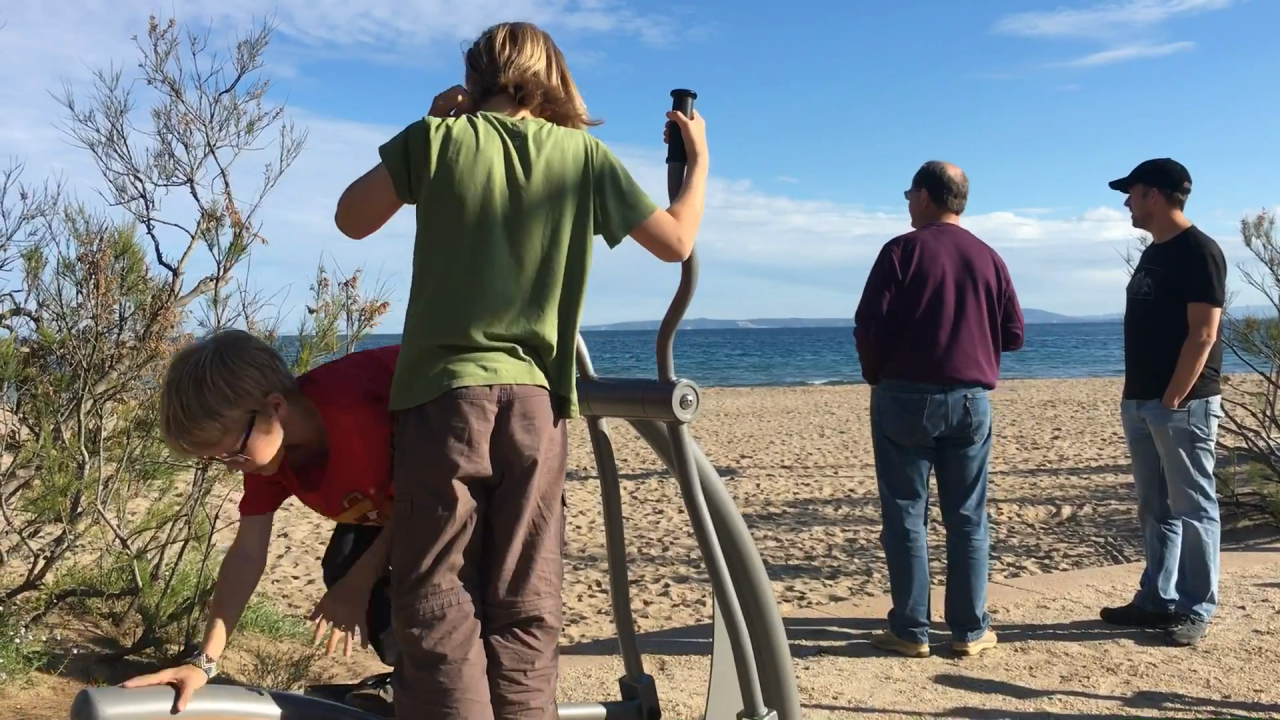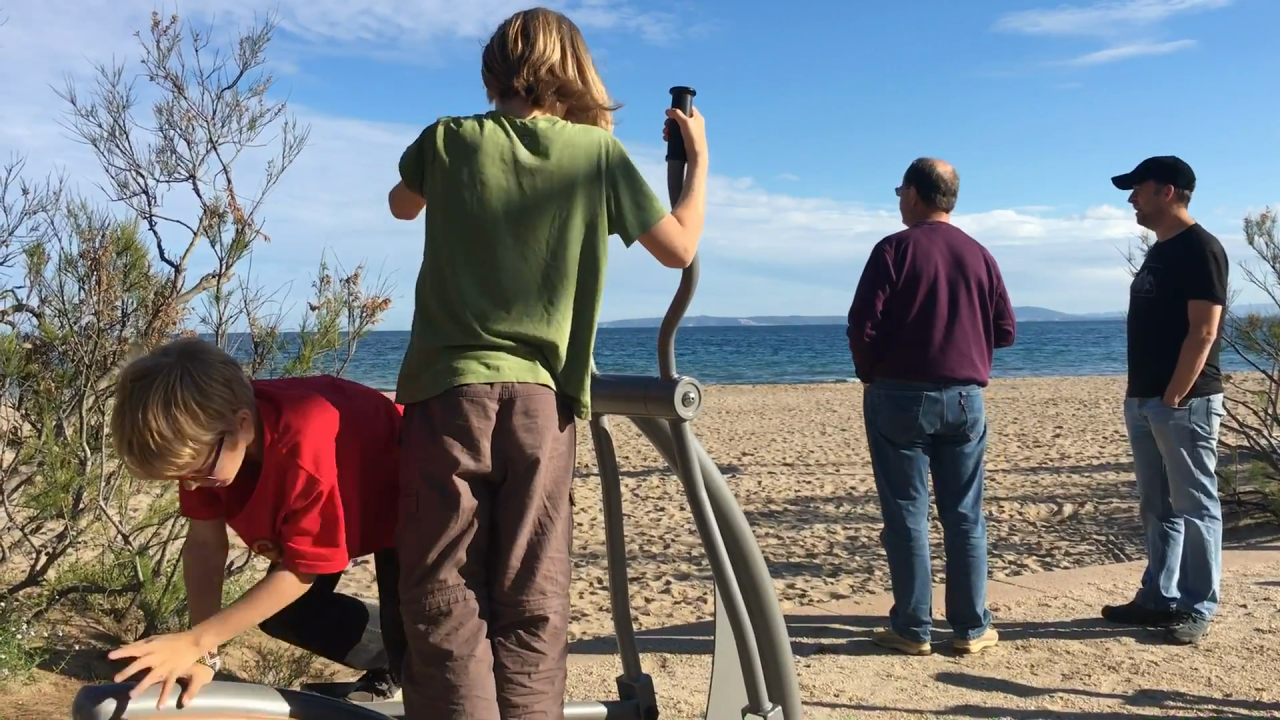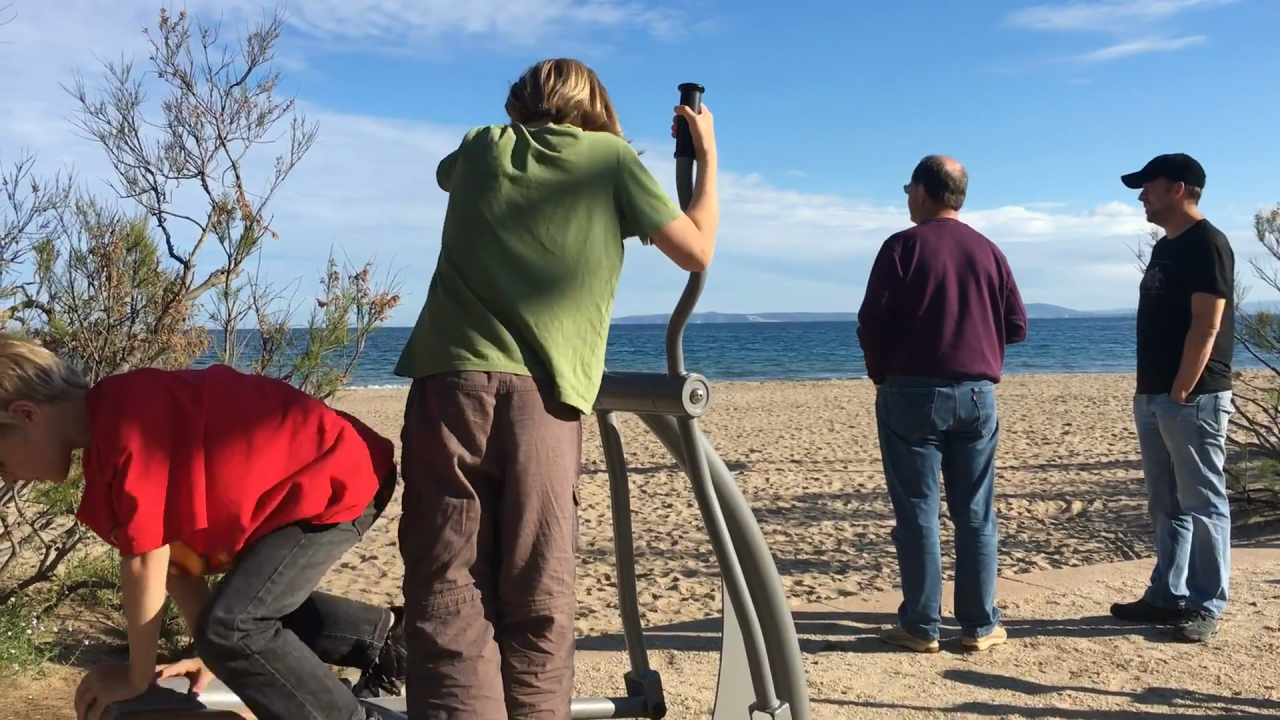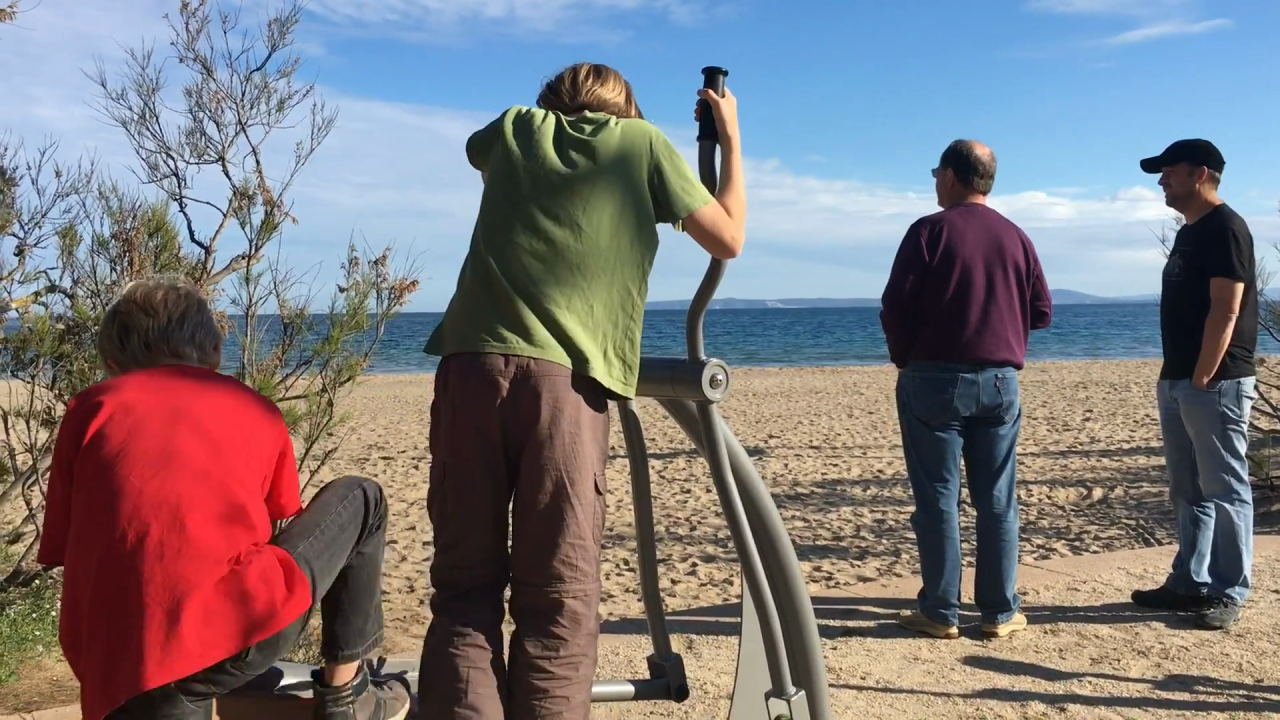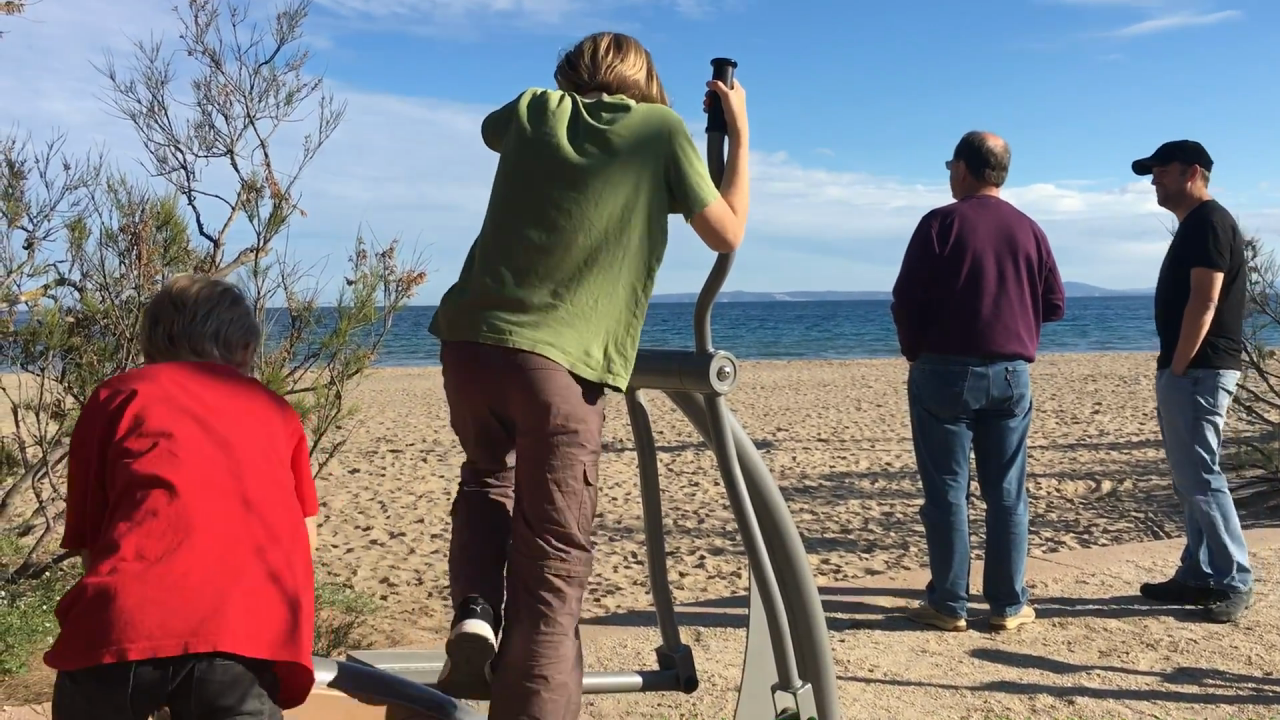
dt=0.7s
person 1, frame 1
left shoulder: (437, 139)
right shoulder: (581, 153)
left elbow: (351, 220)
right elbow: (675, 242)
right wrist: (699, 159)
left hip: (443, 393)
right hip: (533, 399)
left knee: (439, 604)
right knee: (524, 607)
person 1, frame 2
left shoulder: (448, 142)
right shoulder: (597, 152)
left elbow: (403, 206)
right elbow: (680, 248)
right wrist: (698, 157)
left hip: (451, 391)
right hip: (542, 398)
left knee: (446, 598)
right knee: (532, 602)
person 1, frame 3
left shoulder: (480, 148)
right shoulder: (609, 157)
right elbow: (696, 252)
right wrist: (708, 155)
left hip: (450, 383)
right hip: (541, 395)
left knee: (449, 600)
right knee: (537, 603)
person 1, frame 4
left shoulder: (514, 129)
right shoulder: (640, 140)
right elbow: (728, 238)
right wrist: (731, 140)
left hip: (474, 365)
right hip: (565, 376)
left knee: (464, 584)
right knee: (557, 593)
person 1, frame 5
left shoulder: (531, 110)
right shoulder: (661, 128)
right elbow: (728, 235)
right wrist: (739, 132)
left hip: (472, 344)
right hip: (561, 364)
left knee: (487, 479)
right knee: (549, 572)
left ankle: (476, 612)
person 2, frame 1
left shoulder: (902, 250)
right shoulder: (989, 258)
left elbow: (870, 327)
right elbow: (1014, 334)
left wrist: (874, 375)
left hip: (906, 397)
right hip: (971, 400)
left knee: (905, 515)
right knee: (968, 518)
left ankle: (911, 630)
right ankle: (970, 629)
person 2, frame 2
left shoulder: (894, 249)
right shoulder: (979, 255)
left elbow: (863, 327)
right elbow: (1005, 330)
left wrist: (869, 374)
left hip: (900, 396)
right hip: (965, 398)
left knee: (906, 514)
right knee: (965, 516)
left ankle: (912, 628)
right ankle: (971, 627)
person 2, frame 3
left shoulder: (903, 246)
right shoulder: (989, 251)
left elbow: (872, 323)
right elbow: (1017, 326)
left wrist: (880, 374)
left hip: (912, 393)
right hip: (977, 394)
left knee: (917, 512)
right knee: (976, 514)
left ankle: (921, 626)
right ankle: (980, 624)
person 2, frame 4
left shoulder: (930, 230)
right shoulder: (1016, 237)
left elbow: (896, 305)
right elbow: (1042, 311)
left wrist: (902, 358)
left hip: (935, 378)
right hip: (1001, 380)
left knee: (938, 497)
right knee: (997, 500)
left ankle: (940, 611)
right ankle: (1000, 611)
person 2, frame 5
left shoulder: (941, 223)
right shoulder: (1029, 229)
left elbow: (907, 300)
right elbow: (1054, 305)
left wrist: (914, 351)
left hip: (945, 372)
right hip: (1011, 374)
left knee: (947, 490)
right knee: (1007, 493)
left ankle: (948, 604)
right ankle: (1009, 604)
person 3, frame 1
left shoulder: (1199, 252)
right shoulder: (1152, 252)
left elbow: (1203, 335)
left wrist: (1173, 399)
right wrist: (1134, 394)
left hip: (1182, 404)
right hip: (1140, 402)
left knee: (1192, 509)
right knee: (1156, 509)
left ankle: (1195, 609)
right ankle: (1157, 599)
person 3, frame 2
left shoulder: (1200, 249)
right shoulder: (1159, 250)
left elbow: (1203, 332)
left wrist: (1174, 396)
left hip: (1184, 402)
right hip: (1143, 400)
left knee: (1195, 507)
right knee: (1158, 507)
left ankle: (1197, 608)
right ankle: (1159, 598)
person 3, frame 3
left shoulder: (1207, 244)
right shoulder: (1164, 247)
left elbow: (1206, 327)
left wrist: (1181, 391)
right wrist: (1149, 390)
left hip: (1193, 399)
right hip: (1152, 396)
left knee: (1202, 504)
right knee: (1166, 505)
left ankle: (1206, 606)
right ankle: (1168, 595)
person 3, frame 4
left shoulder: (1225, 229)
right shoulder: (1188, 232)
left elbow: (1225, 312)
left wrist: (1203, 379)
left hip: (1216, 383)
right hip: (1176, 381)
left knee: (1225, 490)
right knee: (1189, 490)
left ankle: (1228, 593)
right ankle: (1189, 583)
person 3, frame 5
left shoulder: (1209, 222)
right shoulder: (1193, 225)
left elbow: (1204, 303)
left wrist: (1177, 367)
right wrist: (1172, 368)
left hip: (1199, 370)
right hip: (1187, 370)
left knee: (1198, 477)
right knee: (1192, 480)
left ankle: (1234, 581)
right ankle: (1200, 575)
person 4, frame 1
left shoulder: (360, 415)
right shoulder: (265, 441)
right elbow: (249, 550)
left wrist: (360, 574)
right wrist: (204, 659)
right knee: (341, 569)
person 4, frame 2
left shoulder: (304, 453)
right shoulder: (204, 443)
left elbow: (301, 572)
right elbow: (204, 542)
left wrist: (188, 643)
right wrist: (202, 654)
left hip: (397, 503)
left knee: (406, 644)
right knee: (282, 612)
right ankle: (390, 669)
person 4, frame 3
left shoulder: (125, 421)
right shoulder: (104, 437)
left elbow: (146, 560)
right elbow: (175, 549)
left wrist: (137, 677)
right wrist: (206, 651)
left hip: (335, 477)
right hip: (301, 474)
left knee: (231, 630)
right knee: (255, 617)
right ankle: (382, 635)
person 4, frame 4
left shoulder: (92, 409)
right shoulder: (255, 408)
left elbow: (65, 553)
left hip: (133, 659)
right hip: (250, 626)
right knee: (361, 499)
person 4, frame 5
left shoulder: (117, 396)
right shoulder: (275, 411)
left elbow: (89, 541)
right elbow: (301, 537)
left hip: (127, 625)
right hip: (244, 635)
